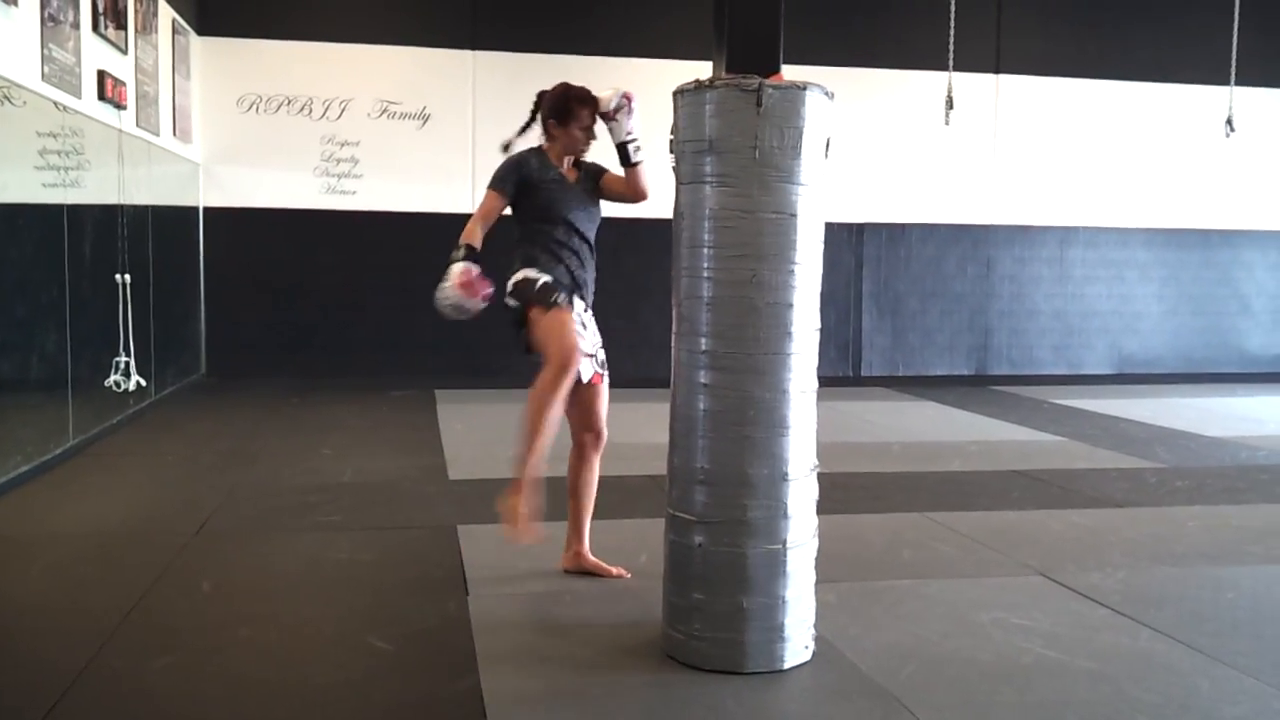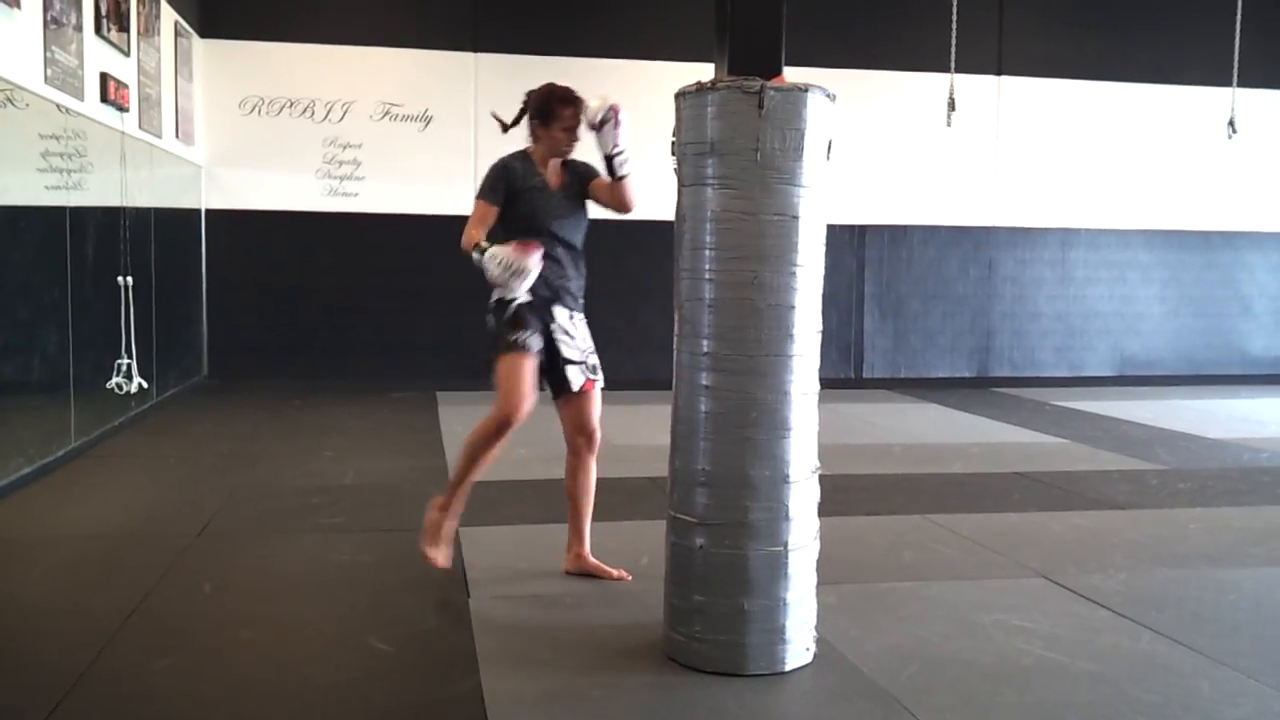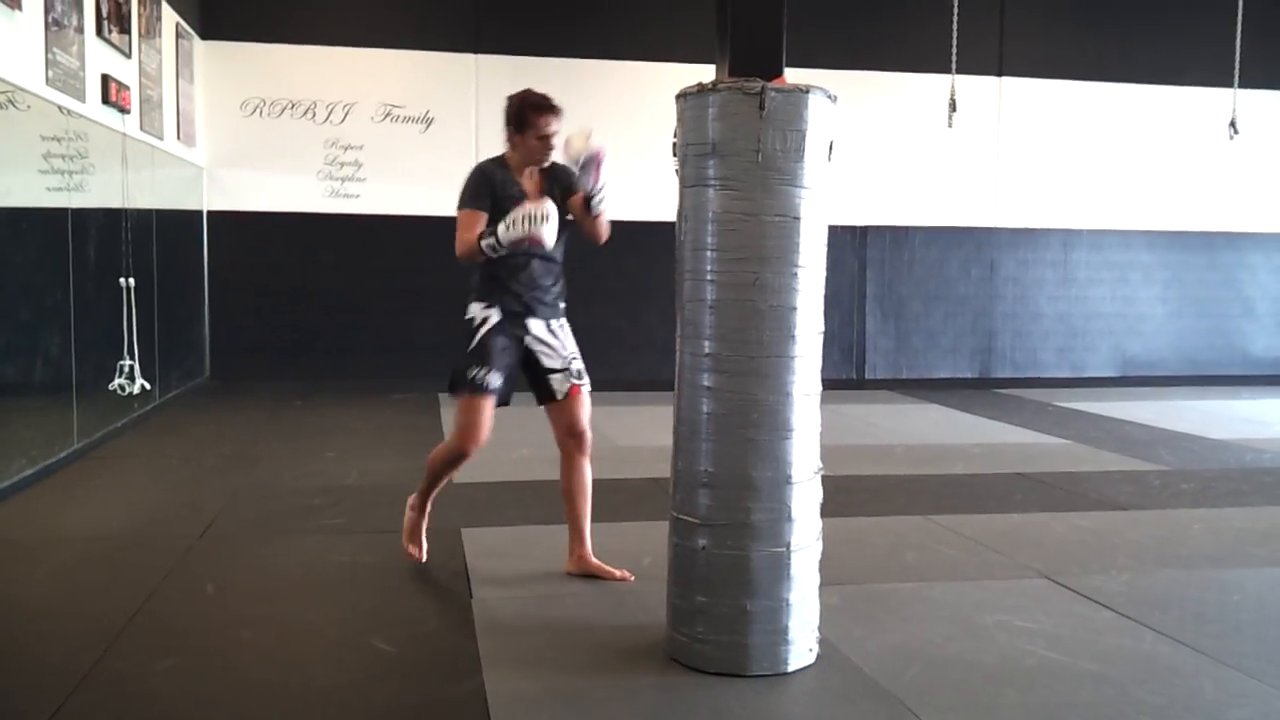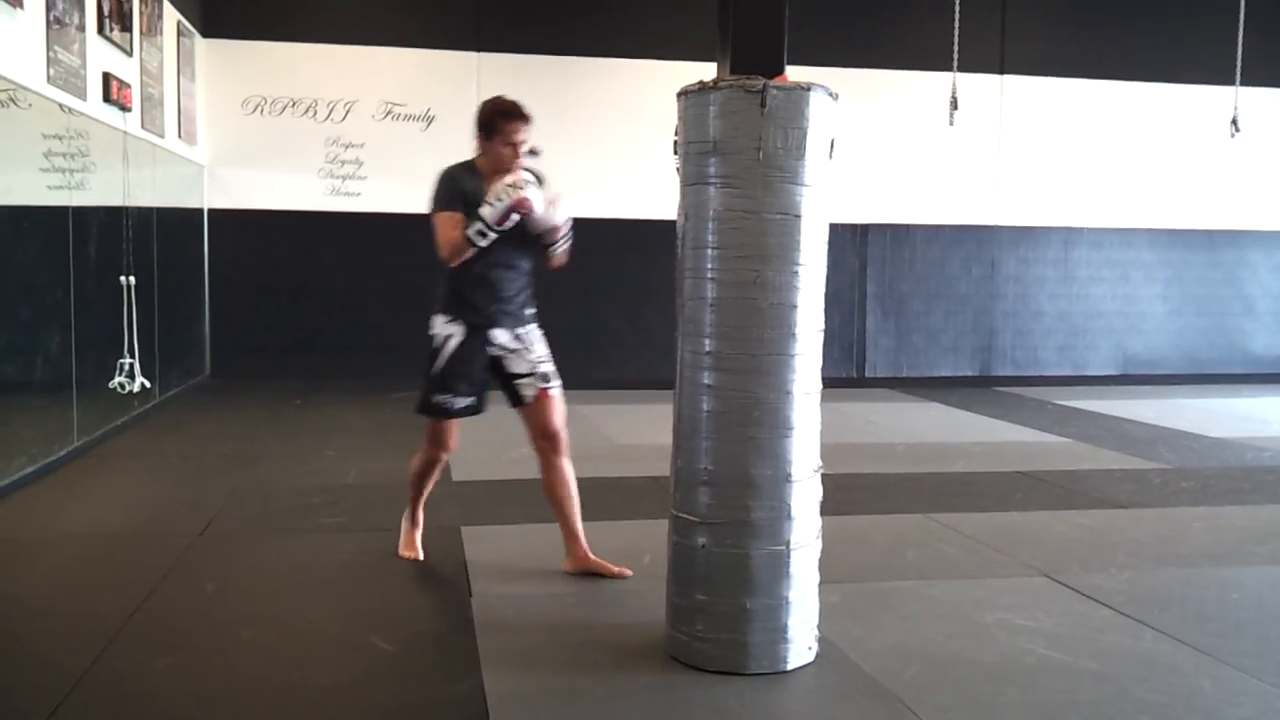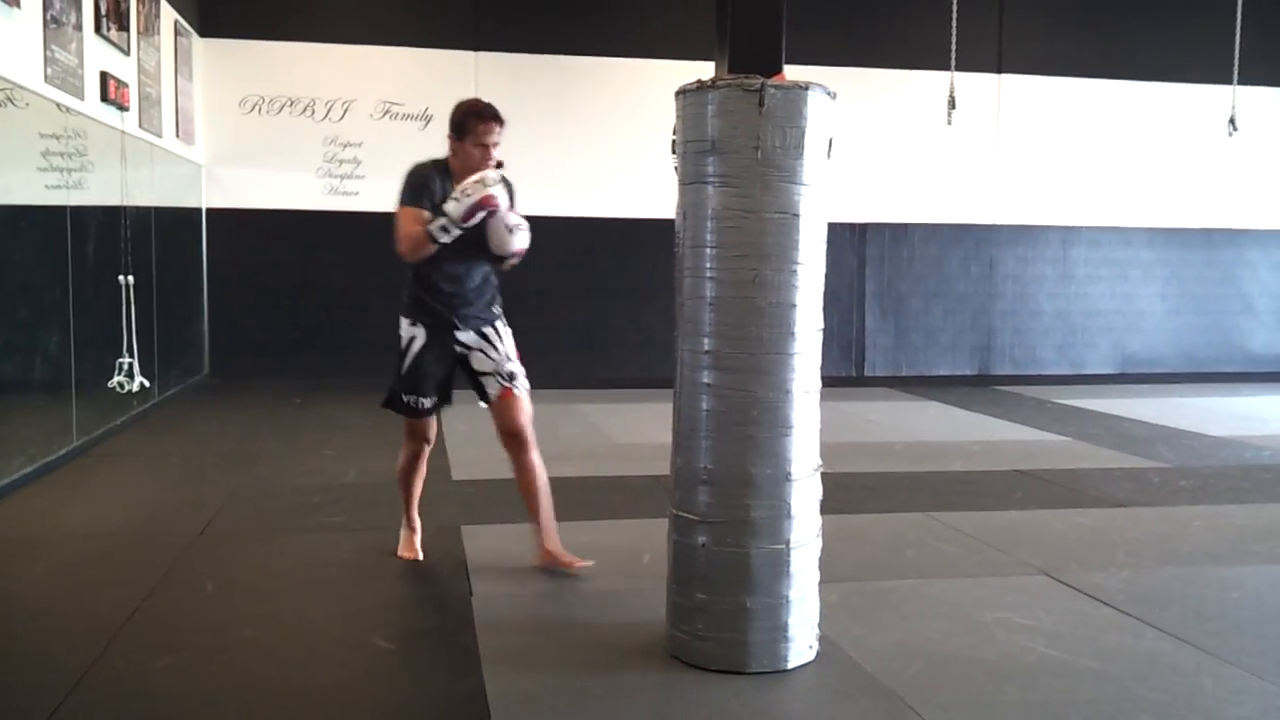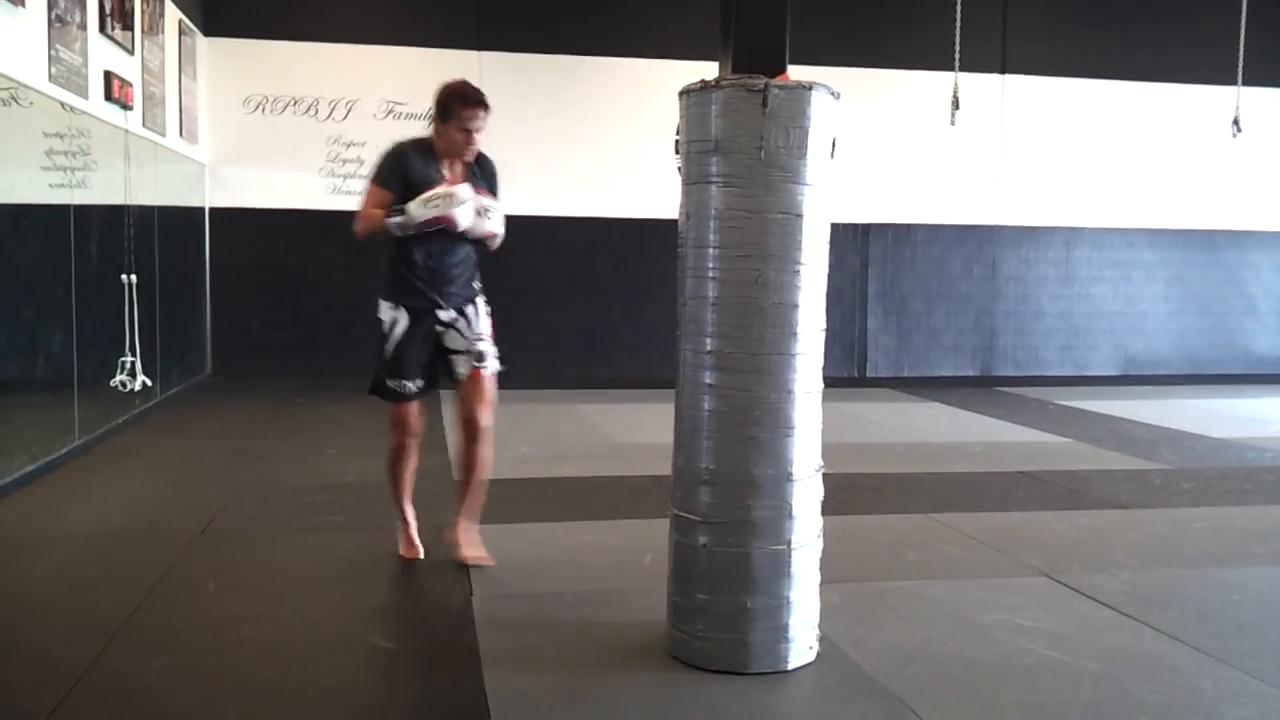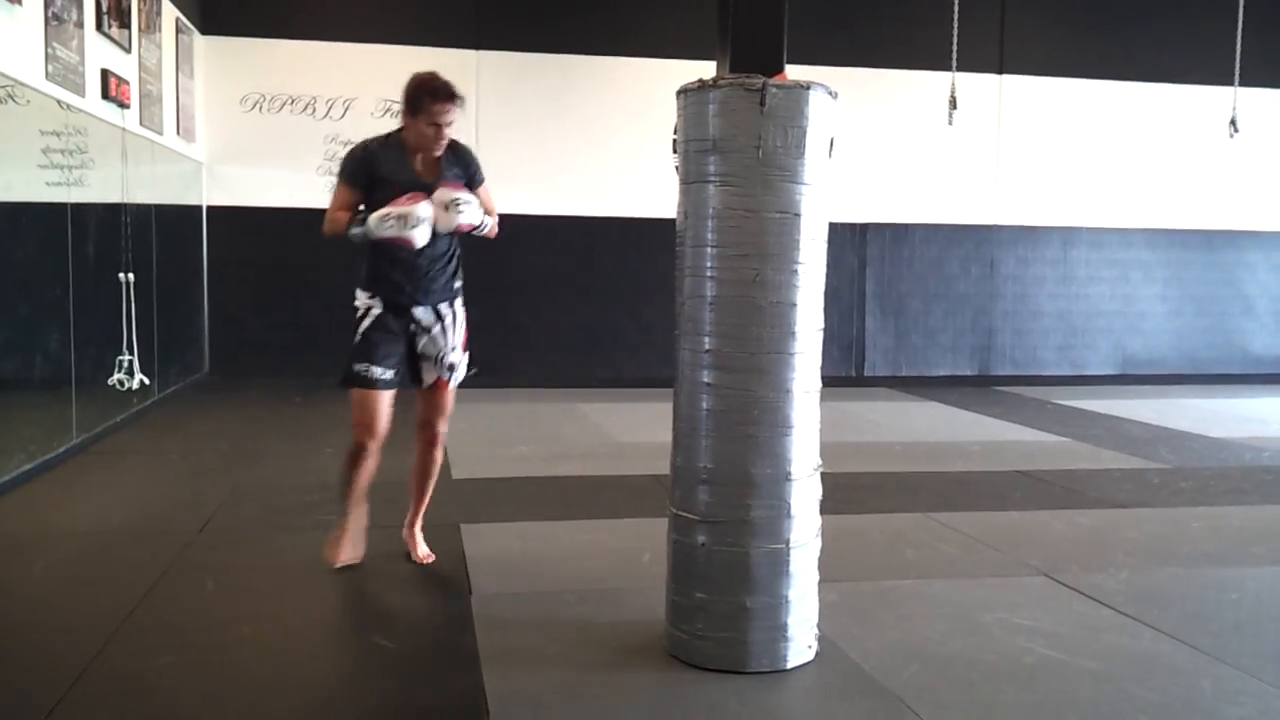
dt=0.1s
person 1, frame 1
left shoulder: (587, 172)
right shoulder: (524, 165)
left elbow: (639, 193)
right elbow: (481, 220)
left wrist: (624, 133)
right wrist: (464, 261)
left hip: (577, 305)
right hip: (540, 283)
left knee: (593, 433)
right knee: (564, 357)
left ankle: (577, 551)
right ankle: (521, 488)
person 1, frame 2
left shoulder: (579, 171)
right shoulder: (509, 169)
left elbow: (625, 204)
right elbow: (472, 235)
left wrist: (612, 147)
right wrist: (491, 257)
left hip: (568, 309)
right hip: (522, 300)
left knee: (587, 434)
right knee: (514, 406)
left ankle: (579, 552)
right ankle: (447, 510)
person 1, frame 3
left shoulder: (559, 177)
right shoulder: (488, 176)
left elbow: (598, 233)
right elbow: (464, 247)
left wrist: (592, 185)
right wrist: (507, 234)
left hip: (548, 316)
right hip: (498, 311)
left knee: (577, 436)
right knee: (469, 441)
left ankle: (580, 554)
right ankle: (419, 505)
person 1, frame 4
left shoulder: (529, 184)
right shoulder: (458, 181)
left elbow: (556, 259)
right elbow: (448, 252)
left wrist: (557, 231)
right wrist: (492, 215)
left hip: (517, 323)
right hip: (461, 325)
left knee: (553, 437)
right knee: (440, 445)
left ankle: (578, 551)
right ankle: (412, 518)
person 1, frame 5
left shoulder: (499, 185)
right shoulder: (424, 178)
right elbow: (408, 247)
right wrist: (457, 212)
left hip: (483, 321)
right hip: (428, 324)
left knee: (519, 434)
right knee: (420, 441)
left ankle: (547, 544)
right ankle: (410, 525)
person 1, frame 6
left shoulder: (483, 169)
right shoulder: (403, 159)
left elbow: (495, 239)
right elbow: (364, 224)
left wrist: (488, 226)
right wrist: (418, 212)
left hip: (464, 306)
right hip: (407, 309)
left knee: (478, 422)
right knee: (407, 433)
left ankle: (467, 523)
right ankle: (405, 520)
person 1, frame 7
left shoulder: (461, 159)
right shoulder: (369, 156)
left elbow: (492, 225)
right elbow: (332, 225)
left wrist: (474, 217)
right wrist: (374, 225)
left hip: (441, 304)
right hip: (384, 304)
left knee: (433, 429)
right knee: (369, 432)
left ankle: (413, 527)
right ankle: (349, 522)
